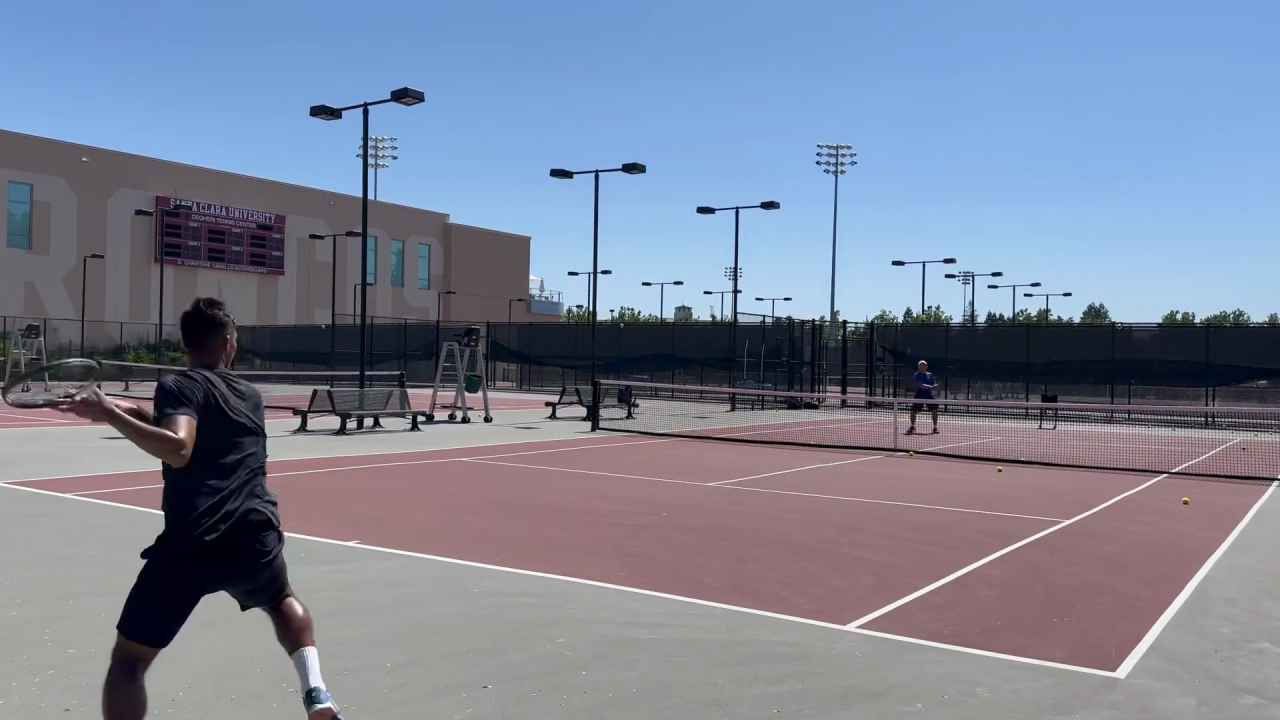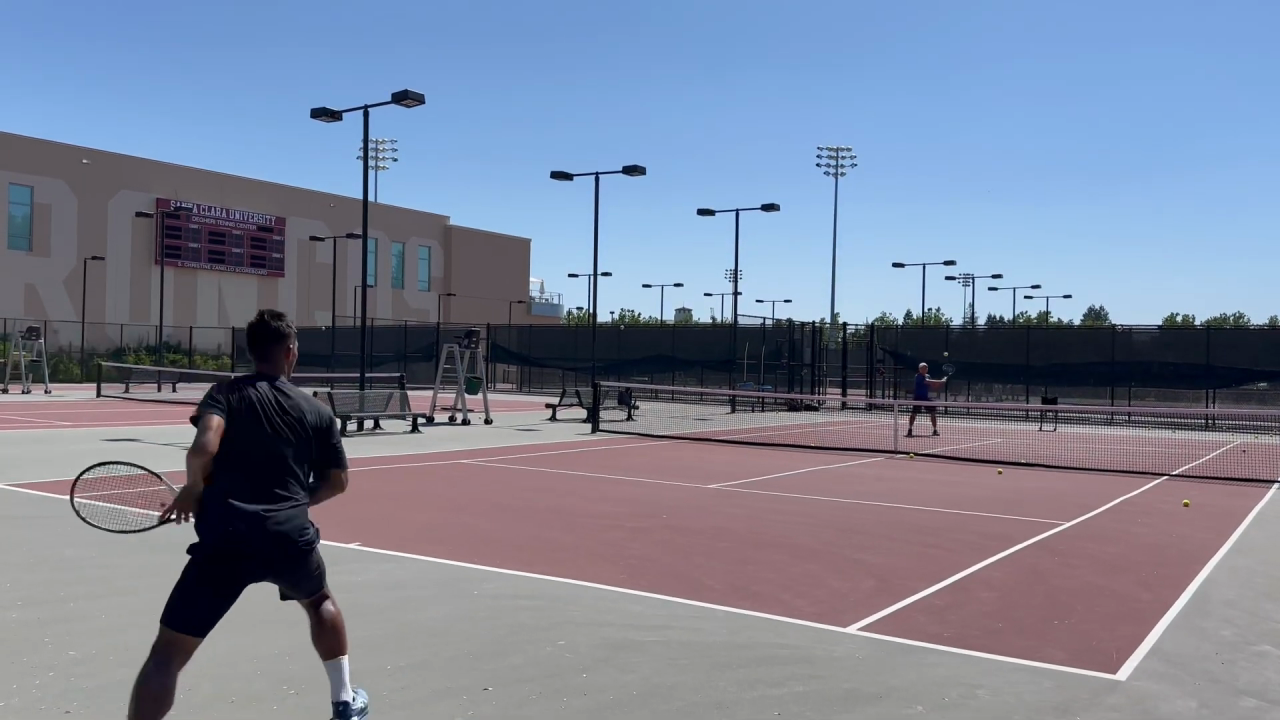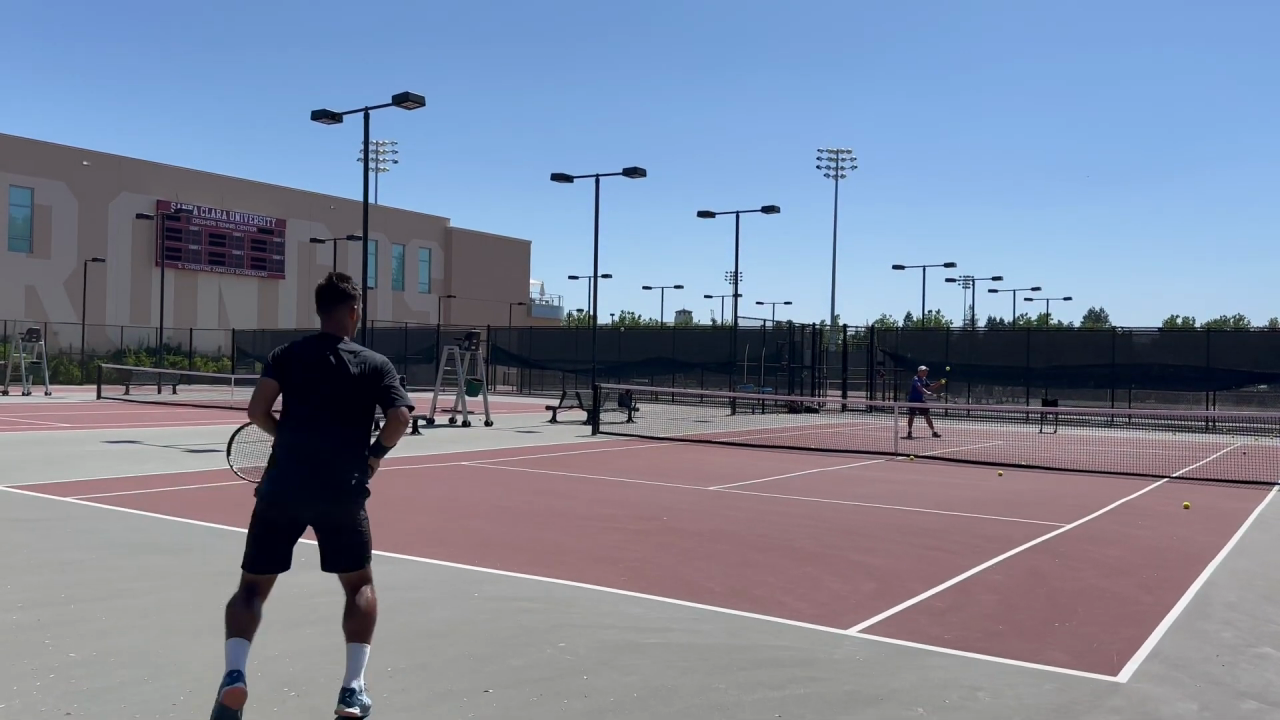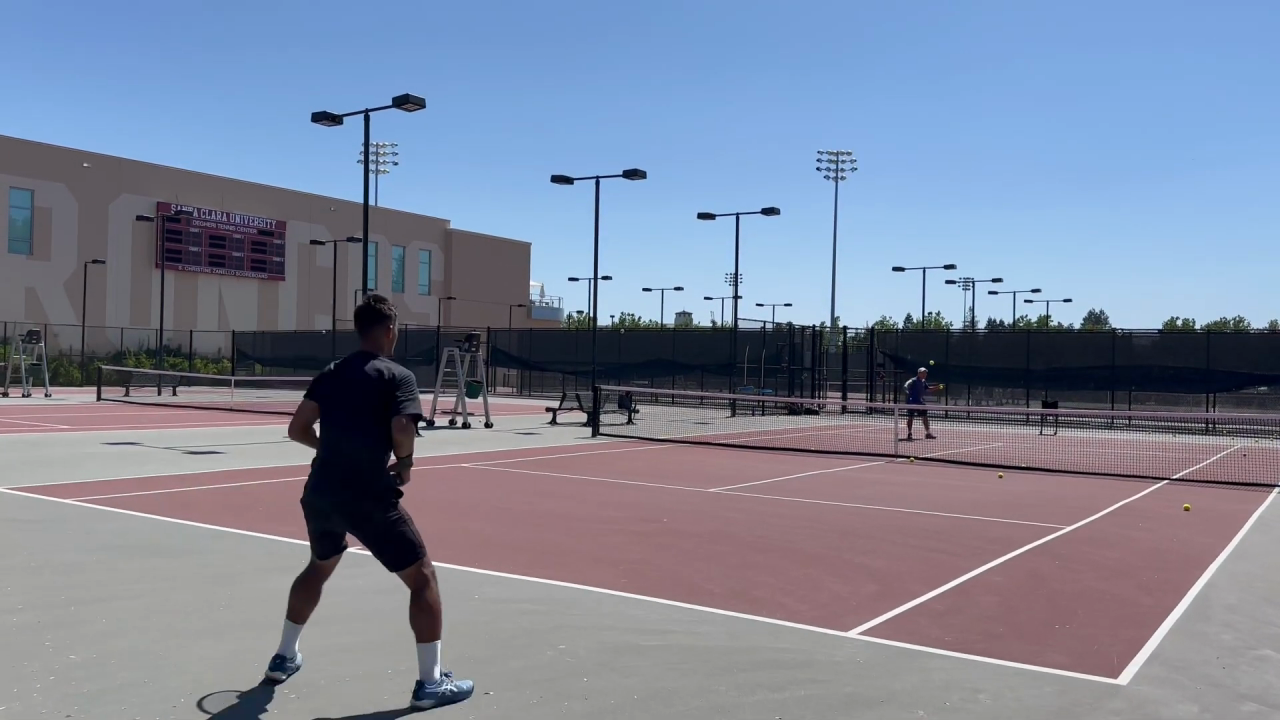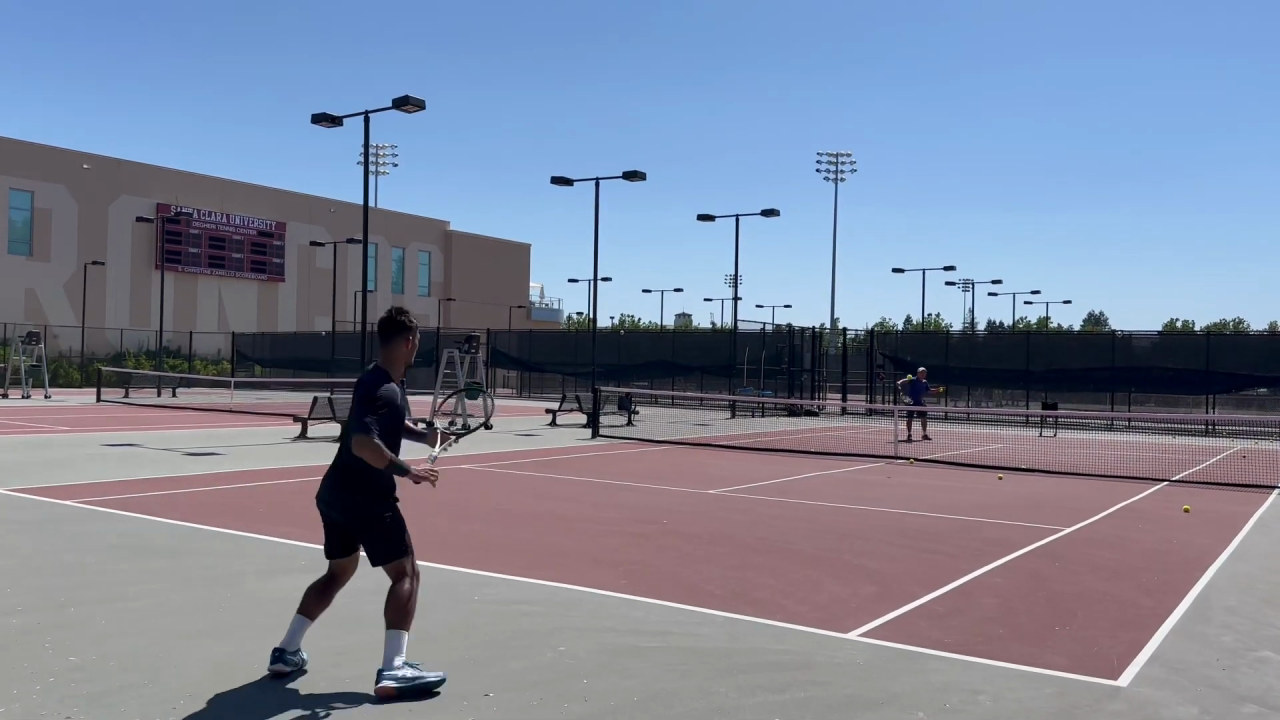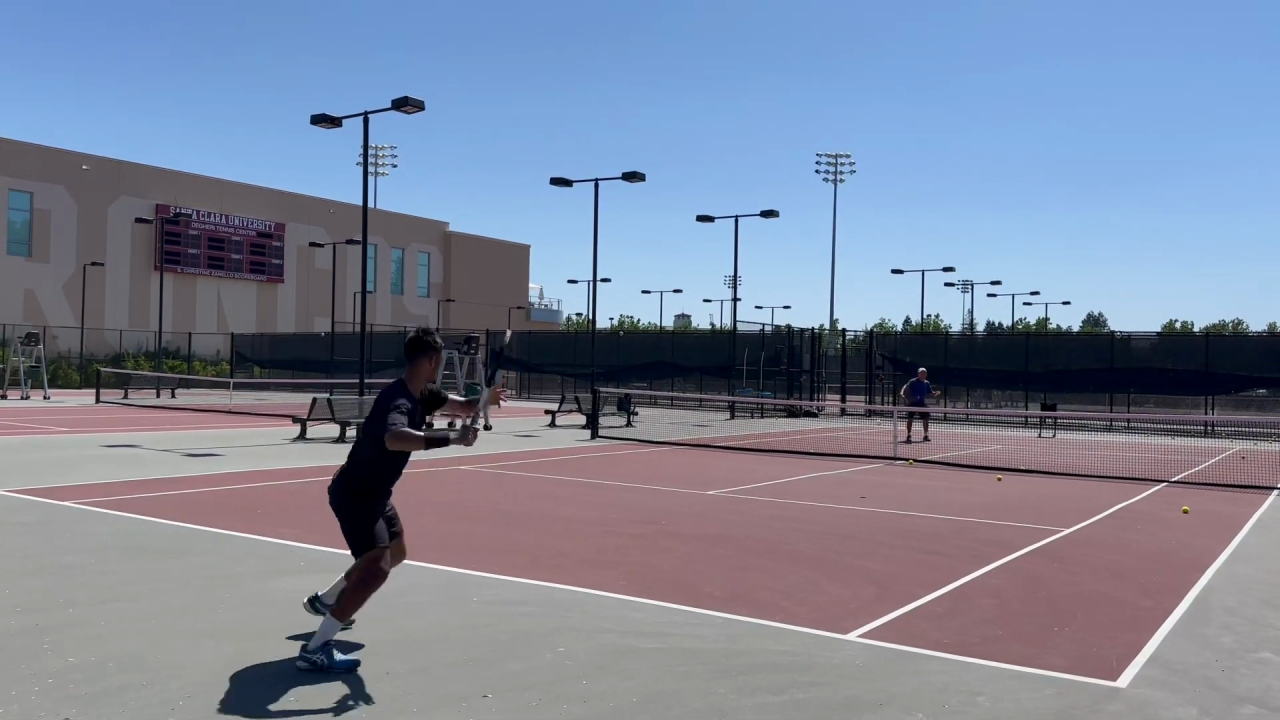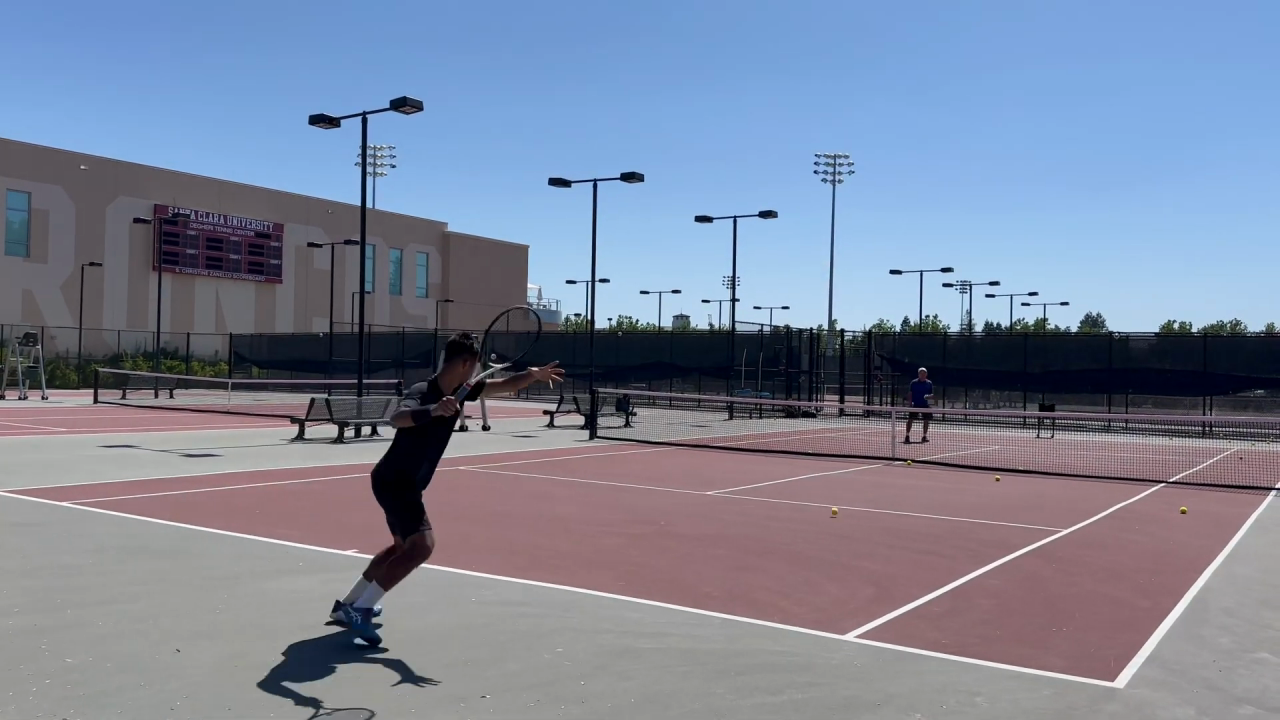
dt=0.2s
person 1, frame 1
left shoulder: (179, 386)
right shoulder: (250, 397)
left elbow: (178, 450)
left wrist: (114, 415)
right wrist: (121, 410)
left hip: (188, 549)
right hip: (255, 545)
left knee: (128, 660)
right knee: (283, 601)
person 1, frame 2
left shoulder: (227, 393)
right shoulder: (316, 410)
left elbow: (204, 451)
right elbow: (338, 481)
left wrist: (191, 492)
left hip: (224, 538)
right hip: (291, 538)
left knee: (167, 654)
right knee: (319, 599)
person 1, frame 3
left shoulder: (286, 354)
right shoulder: (374, 365)
left elbow: (257, 411)
right elbow: (400, 419)
left wrist: (290, 439)
right wrist: (374, 455)
left hip: (281, 489)
right hip: (340, 494)
left knee: (252, 589)
right knee: (359, 585)
left ankle: (235, 676)
person 1, frame 4
left shoulder: (329, 374)
right shoulder: (397, 378)
left elbow: (298, 428)
right elbow: (405, 434)
right wrist: (399, 470)
left hip: (320, 495)
right hip: (369, 500)
left knee: (320, 566)
right knee: (423, 578)
left ankle: (284, 656)
right ankle: (431, 681)
person 1, frame 5
left shoulder: (379, 379)
right shoulder: (384, 392)
right elbow: (362, 444)
left wrist: (419, 433)
right wrist: (407, 471)
left hip: (338, 494)
right hip: (364, 498)
left knee: (339, 573)
right knee: (405, 573)
left ankle: (287, 650)
right ankle: (394, 668)
person 1, frame 6
left shoulder: (423, 393)
right shoulder: (397, 401)
left elbow: (462, 406)
right elbow: (394, 439)
left wrist: (486, 399)
right wrist: (450, 438)
left hip: (370, 492)
right hip: (354, 494)
left knee: (395, 552)
right knee: (375, 568)
left ankle: (327, 601)
right ankle: (317, 647)
person 1, frame 7
left shoulder: (457, 388)
right shoulder: (420, 393)
left elbow: (502, 385)
right elbow: (400, 418)
left wrist: (531, 374)
right wrist: (434, 411)
left hip: (409, 480)
right hip: (393, 481)
left knee: (407, 544)
right knee: (421, 546)
left ankle: (354, 601)
right ankle: (357, 609)
